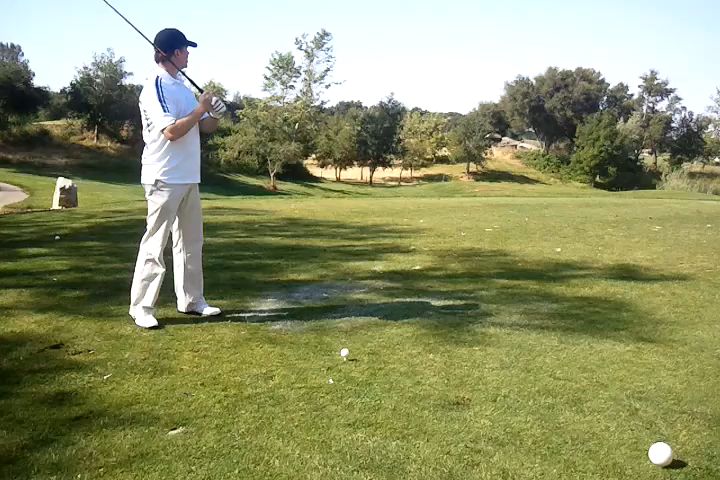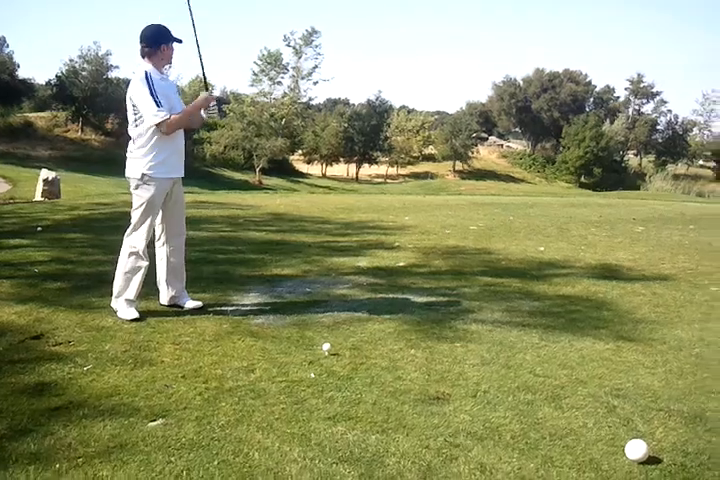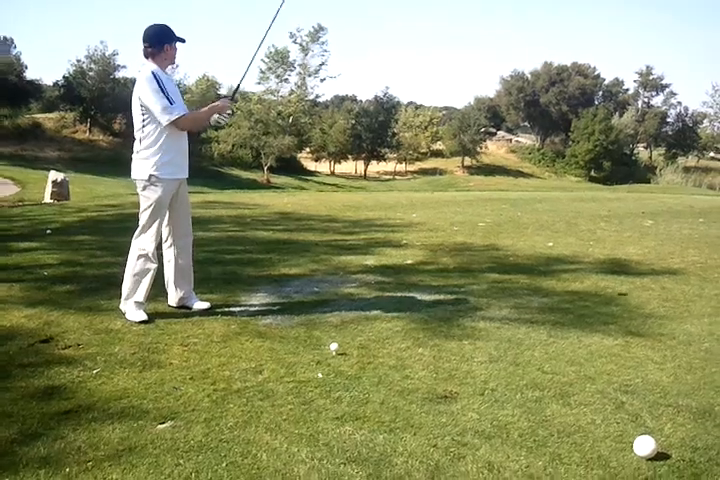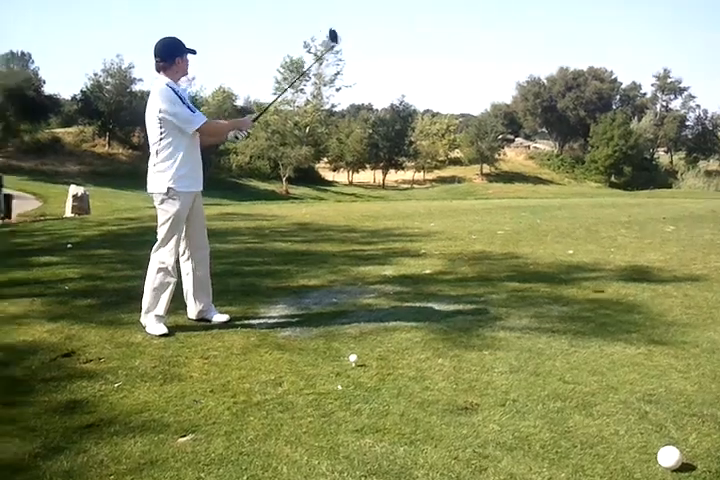
dt=0.2s
person 1, frame 1
left shoulder: (184, 88)
right shoulder: (155, 87)
left elbow: (205, 127)
right elbow: (172, 132)
left wrist: (214, 114)
right wrist: (200, 108)
left hip: (189, 178)
right hip: (165, 179)
left knee: (191, 241)
right knee: (156, 244)
left ankle: (191, 299)
right ankle: (141, 306)
person 1, frame 2
left shoulder: (165, 82)
right shoulder: (143, 81)
left elbow: (185, 123)
right elbow: (166, 126)
left wrist: (202, 113)
right wrist: (197, 104)
left hip: (172, 172)
right hip: (149, 173)
left knee: (173, 234)
right knee: (140, 237)
left ankle: (173, 293)
right ankle: (123, 298)
person 1, frame 3
left shoulder: (164, 80)
right shoulder: (150, 81)
left elbow: (183, 122)
right elbow: (182, 123)
left wrist: (211, 118)
right wrist: (215, 106)
left hip: (176, 172)
right hip: (156, 173)
left knee: (180, 235)
right knee: (148, 238)
left ankle: (181, 294)
right ankle: (131, 301)
person 1, frame 4
left shoulder: (173, 93)
right shoulder: (166, 94)
left elbow: (197, 136)
right elbow: (206, 127)
left wrist: (228, 133)
right wrist: (238, 123)
left hip: (189, 185)
right hip: (172, 186)
left knee: (197, 247)
right knee: (167, 251)
left ankle: (201, 306)
right ankle: (152, 315)
